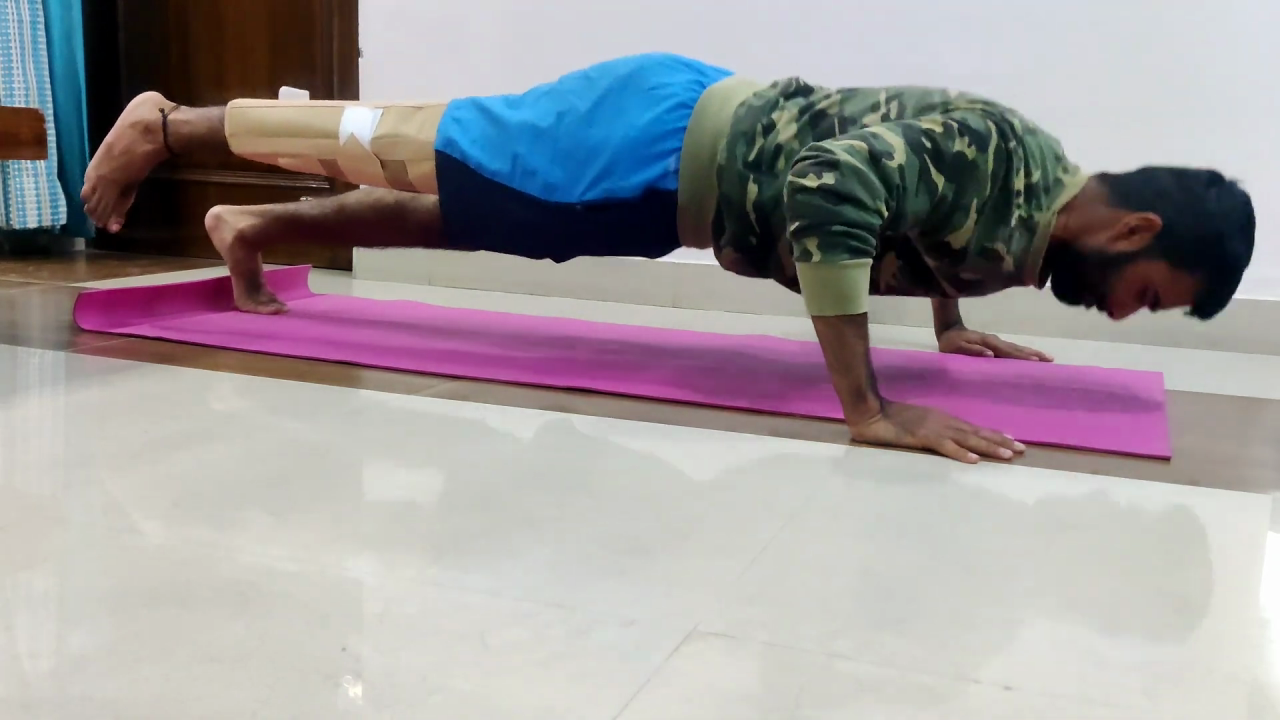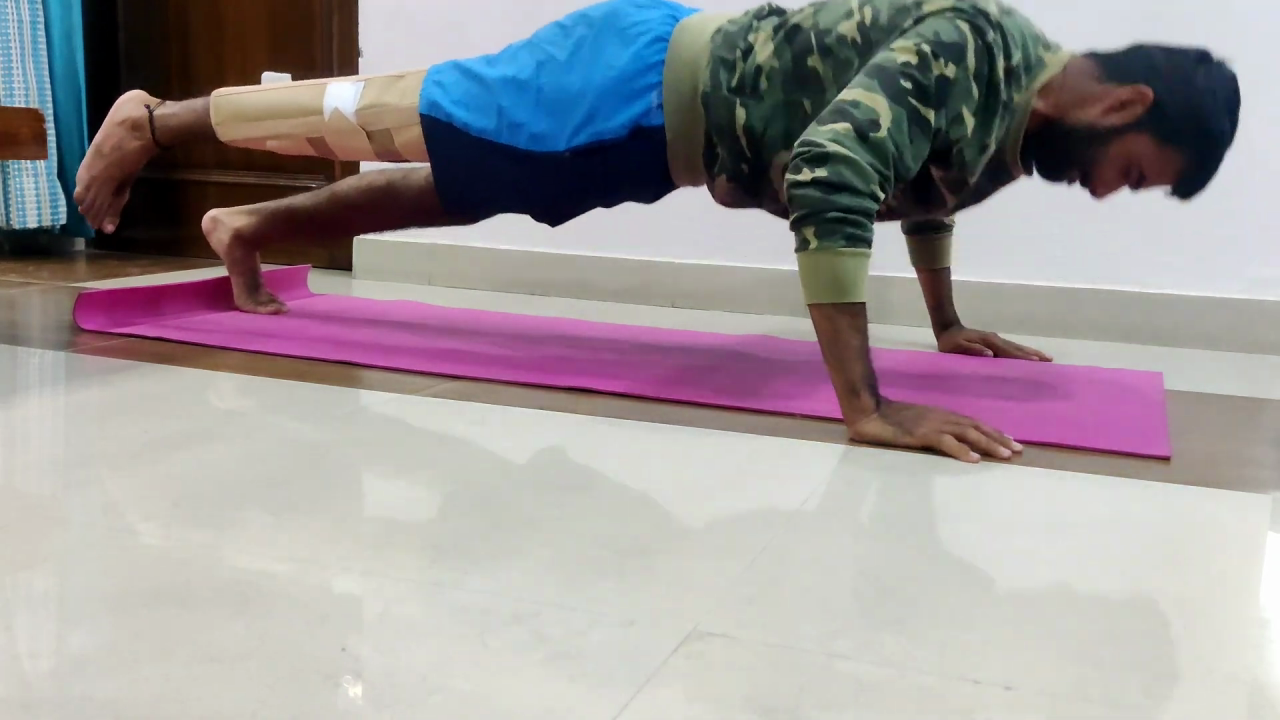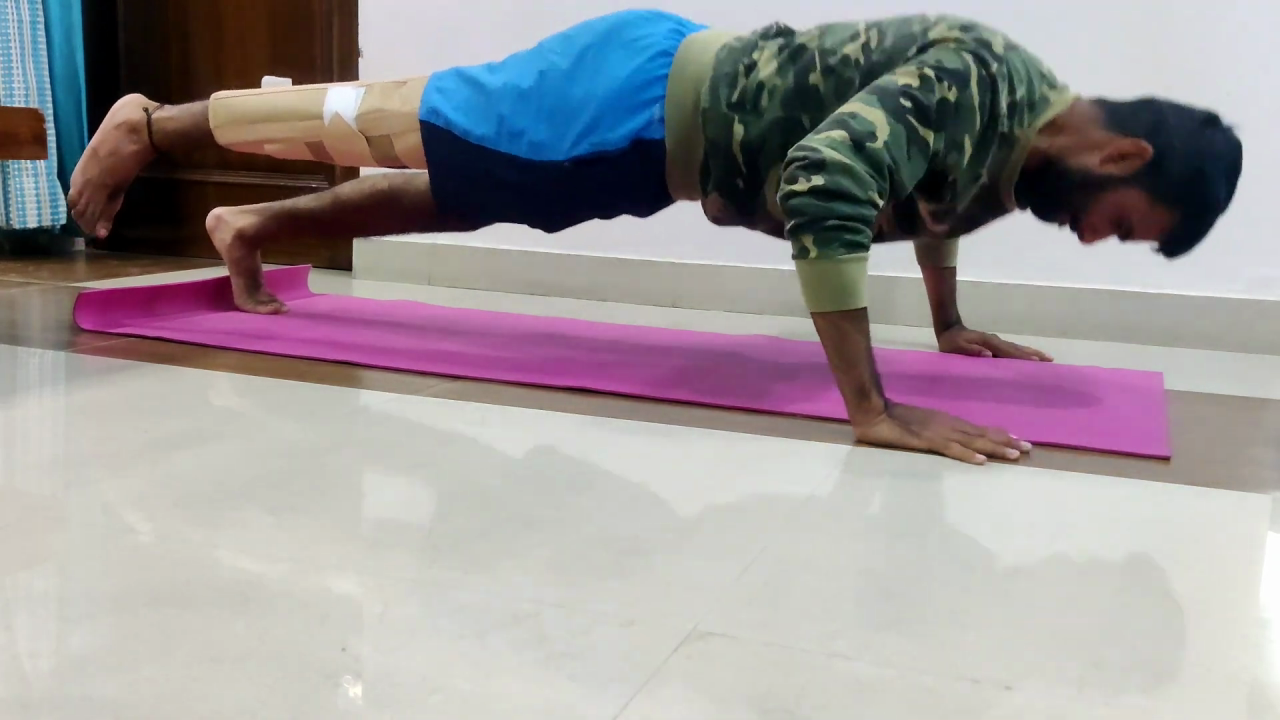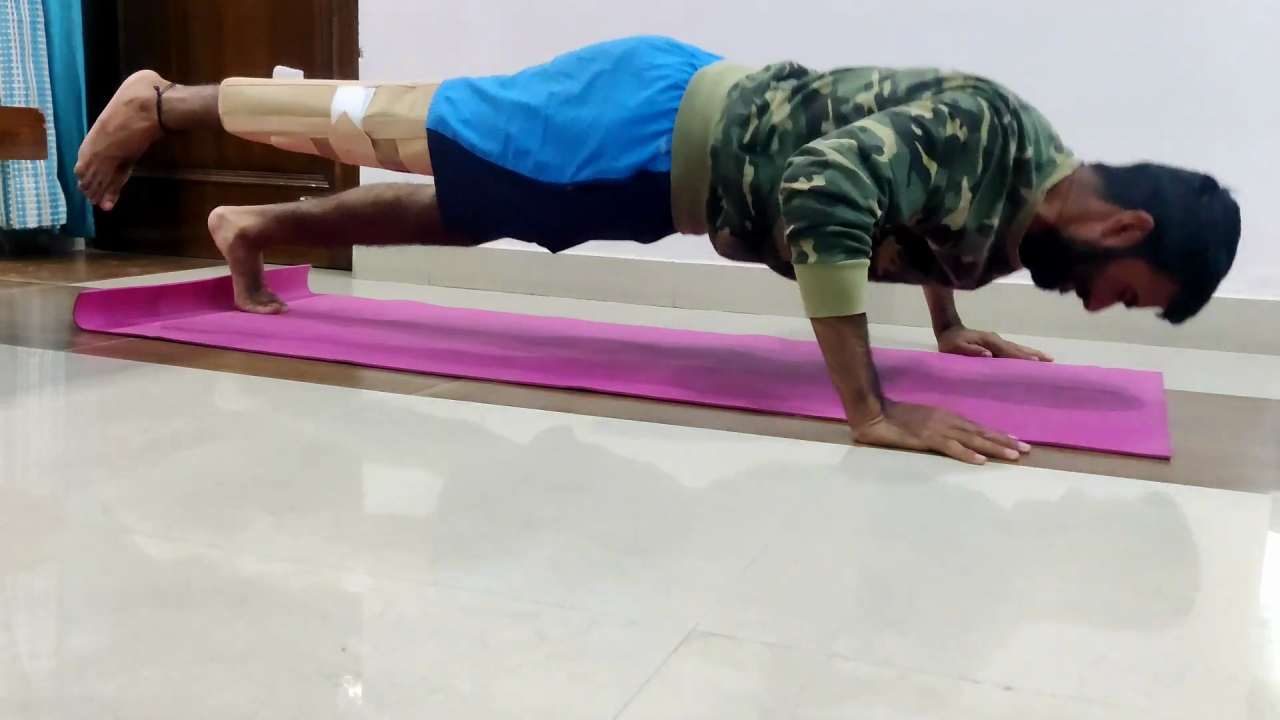
dt=0.5s
person 1, frame 1
left shoulder: (1031, 207)
right shoulder: (998, 164)
right elbow: (831, 183)
left wrist: (947, 317)
right wrist: (868, 409)
left hip: (692, 151)
right hip: (662, 143)
left knee: (452, 215)
right knee: (403, 150)
left ankle: (256, 223)
right ankle: (164, 123)
person 1, frame 2
left shoulder: (1023, 111)
left elbow: (916, 172)
right elbow: (828, 175)
left wrist: (948, 323)
right wrist: (864, 404)
left hip: (674, 108)
left knee: (444, 189)
right knee: (385, 119)
left ankle: (250, 226)
right ankle: (151, 118)
person 1, frame 3
left shoulder: (1030, 129)
right elbow: (823, 184)
left wrist: (948, 321)
right wrist: (870, 408)
left hip: (668, 130)
right hip: (644, 96)
left knee: (446, 196)
right knee: (385, 127)
left ankle: (253, 226)
right ankle: (148, 124)
person 1, frame 4
left shoulder: (1032, 190)
right shoulder: (983, 137)
right elbow: (826, 187)
left wrist: (948, 320)
right wrist: (869, 410)
left hip: (683, 139)
right hip: (651, 128)
left knee: (448, 209)
right knee: (387, 127)
left ankle: (258, 225)
right ankle: (159, 99)
